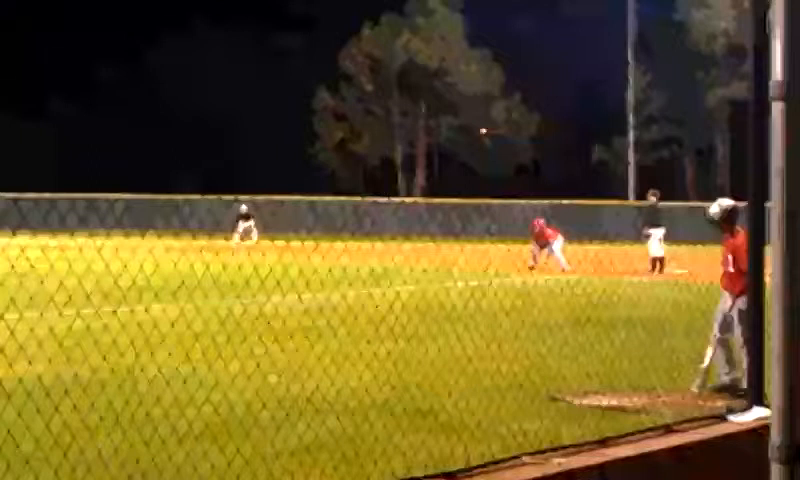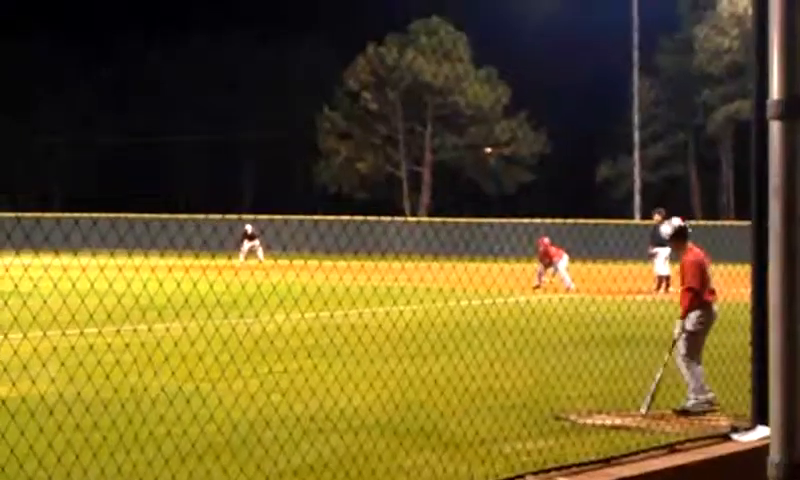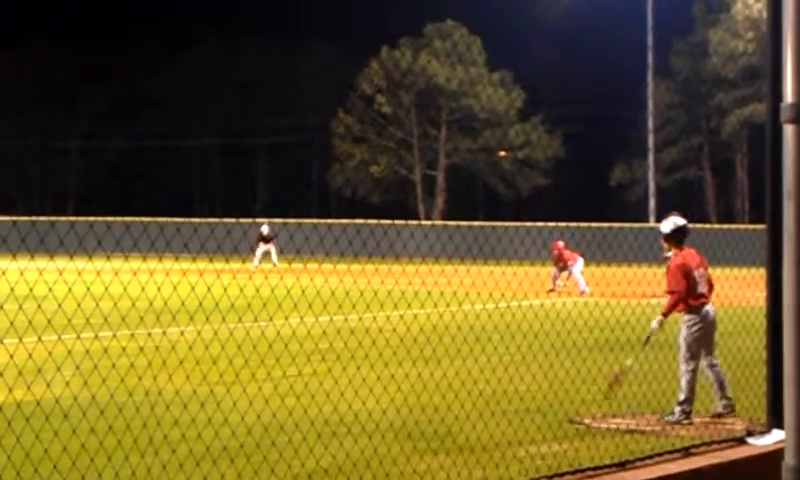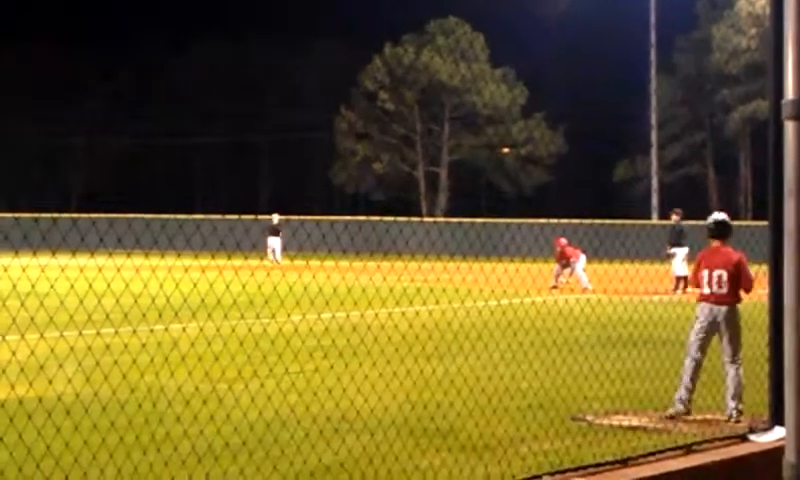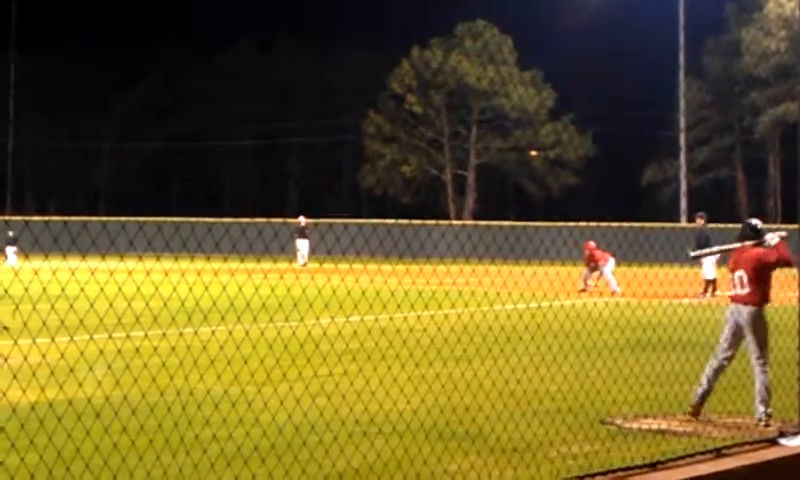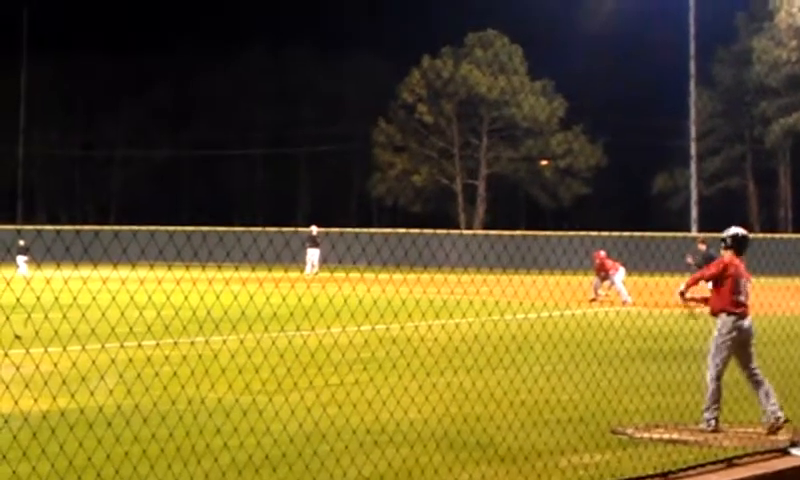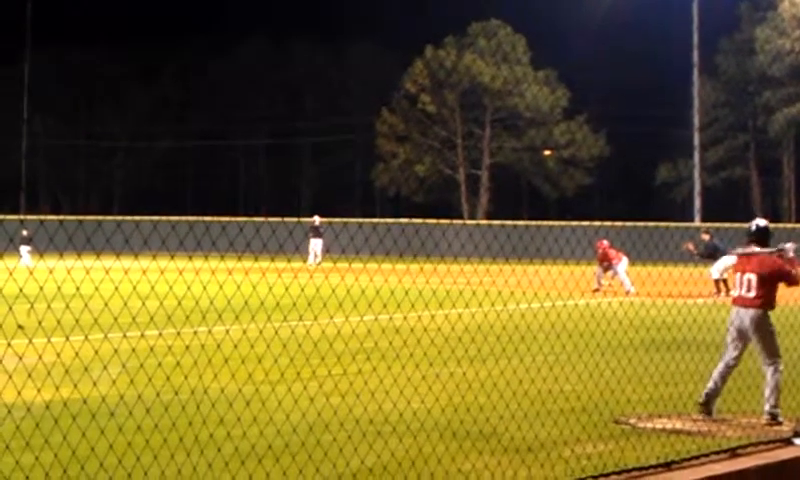
dt=0.7s
person 1, frame 1
left shoulder: (741, 241)
right shoulder: (728, 238)
left elbow: (748, 274)
left wrist: (734, 297)
left hip: (741, 298)
right hip: (728, 295)
left knee: (744, 342)
right knee: (719, 335)
left ankle: (749, 384)
right ankle: (728, 378)
person 1, frame 2
left shoulder: (689, 259)
right shoulder: (697, 253)
left elbow: (691, 292)
left wrist: (682, 318)
left hip: (699, 312)
right hip: (705, 309)
left knee: (686, 356)
right knee: (693, 357)
left ankle: (704, 397)
right ankle: (697, 401)
person 1, frame 3
left shoulder: (676, 263)
right shoulder: (697, 255)
left elbow: (678, 295)
right elbow: (709, 285)
left wrist: (662, 316)
left hip: (693, 316)
right hip: (708, 310)
left knee: (688, 364)
right knee: (710, 359)
left ankle: (683, 412)
right ankle: (725, 403)
person 1, frame 4
left shoulder: (701, 257)
right shoulder: (736, 258)
right elbow: (747, 287)
right wrist: (746, 274)
left hip: (705, 309)
right hip: (728, 311)
left knee: (693, 358)
right knee: (733, 362)
left ankle: (682, 404)
right ankle: (734, 410)
person 1, frame 5
left shoulder: (735, 257)
right shoulder: (759, 255)
right elbow: (788, 260)
left wrist: (768, 245)
right wrist: (776, 242)
left hip: (734, 310)
right hip: (753, 312)
left knee: (720, 358)
right knee: (760, 365)
left ankle: (698, 400)
right ankle: (763, 414)
person 1, frame 6
left shoulder: (725, 264)
right shoulder: (742, 269)
left elbow: (701, 275)
left wrist: (684, 288)
right wrist: (696, 299)
left hip: (728, 323)
right hip: (745, 323)
left knee: (714, 373)
right knee: (753, 372)
left ankle: (711, 420)
right ankle: (775, 414)
person 1, frame 7
left shoulder: (740, 260)
right shoulder: (771, 262)
left wrist: (778, 257)
left hip: (737, 314)
right hip: (758, 316)
left knee: (728, 360)
right knee: (772, 364)
left ankle: (707, 398)
right ankle: (771, 413)
